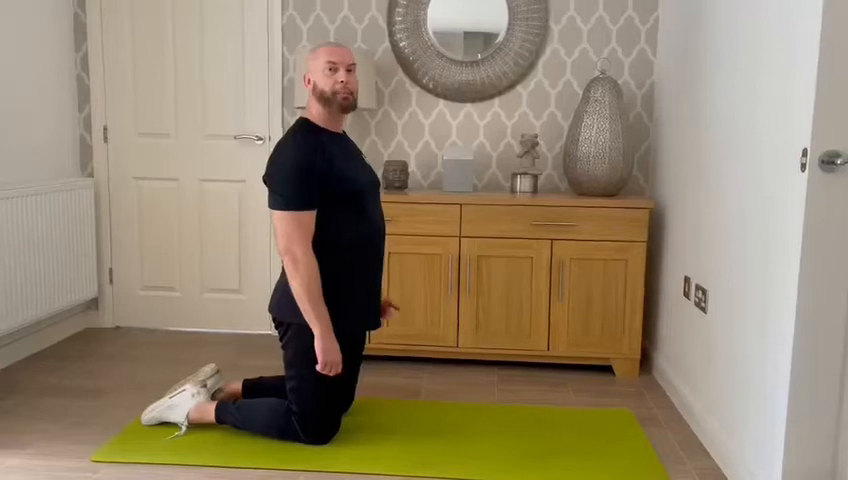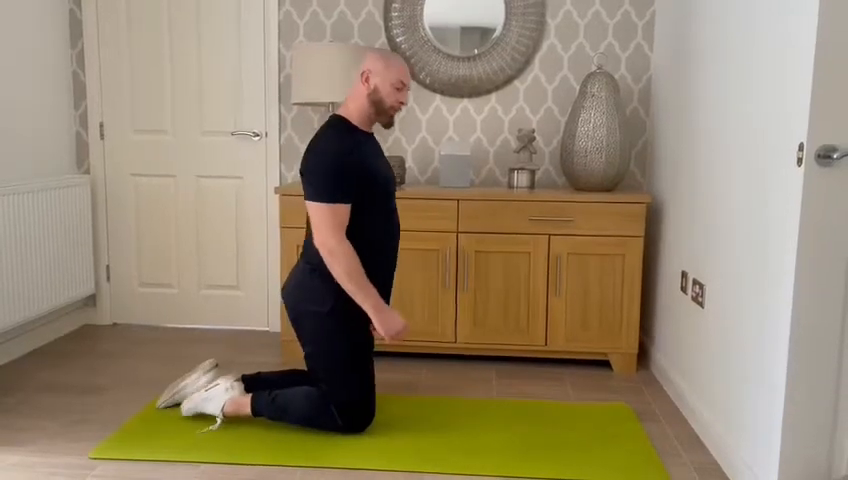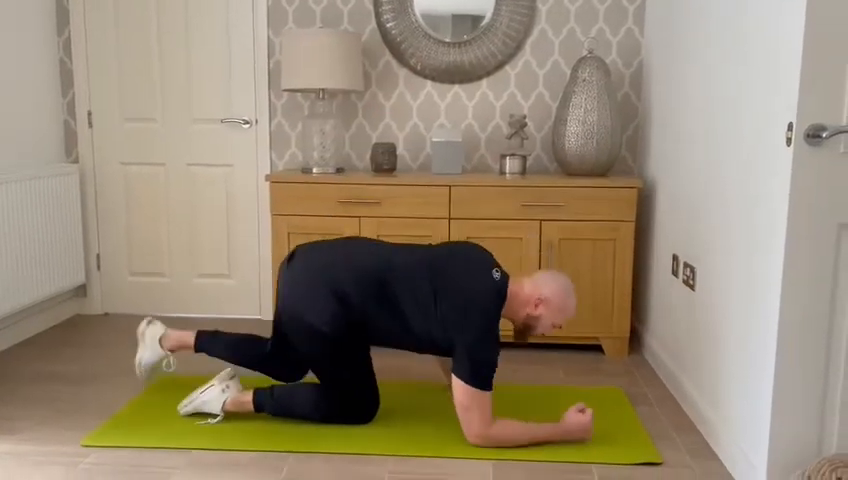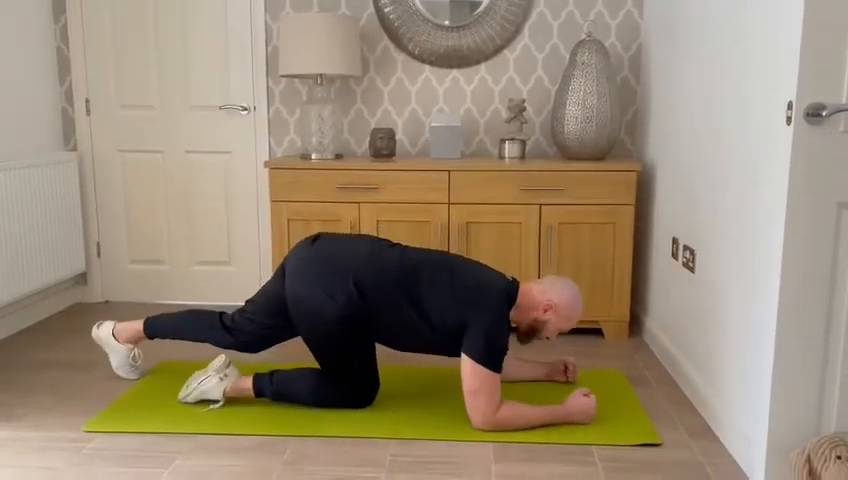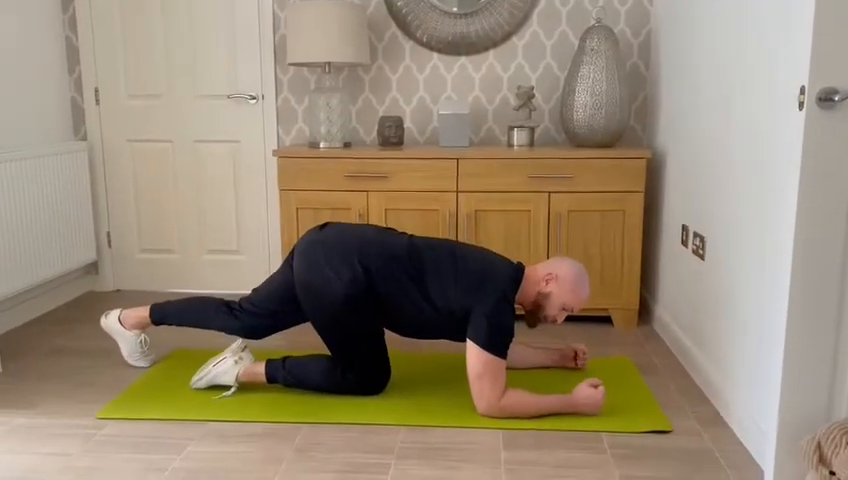
dt=1s
person 1, frame 1
left shoulder: (343, 143)
right shoulder: (297, 152)
right elbow: (295, 251)
left wrist: (370, 295)
right wrist: (323, 332)
left hip: (346, 307)
right hip: (315, 313)
left knee: (334, 402)
right knee: (315, 425)
left ankle: (224, 388)
right ankle: (198, 408)
person 1, frame 2
left shoulder: (363, 140)
right shoulder: (334, 148)
right elbow: (330, 242)
left wrist: (376, 302)
right wrist: (379, 311)
left hip: (333, 296)
right hip: (327, 300)
left knee: (328, 383)
right knee: (352, 411)
left ankle: (220, 382)
right ankle: (231, 401)
person 1, frame 3
left shoulder: (484, 265)
right shoulder: (478, 326)
right elbow: (479, 432)
left wrist: (461, 377)
right wrist: (563, 430)
left hip: (309, 264)
right hip: (319, 298)
left knee: (284, 363)
right knee: (356, 404)
left ankle: (167, 338)
right ankle: (234, 399)
person 1, frame 4
left shoulder: (493, 291)
right shoulder: (492, 312)
left elbow: (486, 364)
right elbow: (484, 415)
left wrist: (547, 371)
right wrist: (564, 412)
left hip: (317, 260)
right hip: (330, 287)
left knee: (239, 331)
right knee: (354, 390)
left ankle: (122, 333)
right ankle: (235, 384)
person 1, frame 5
left shoulder: (500, 276)
right shoulder: (497, 297)
left elbow: (494, 351)
right elbow: (489, 401)
left wrist: (557, 357)
right wrist: (571, 402)
left hip: (325, 251)
right hip: (337, 271)
left knee: (245, 318)
right knee: (367, 377)
left ankle: (129, 318)
right ankle: (249, 370)
